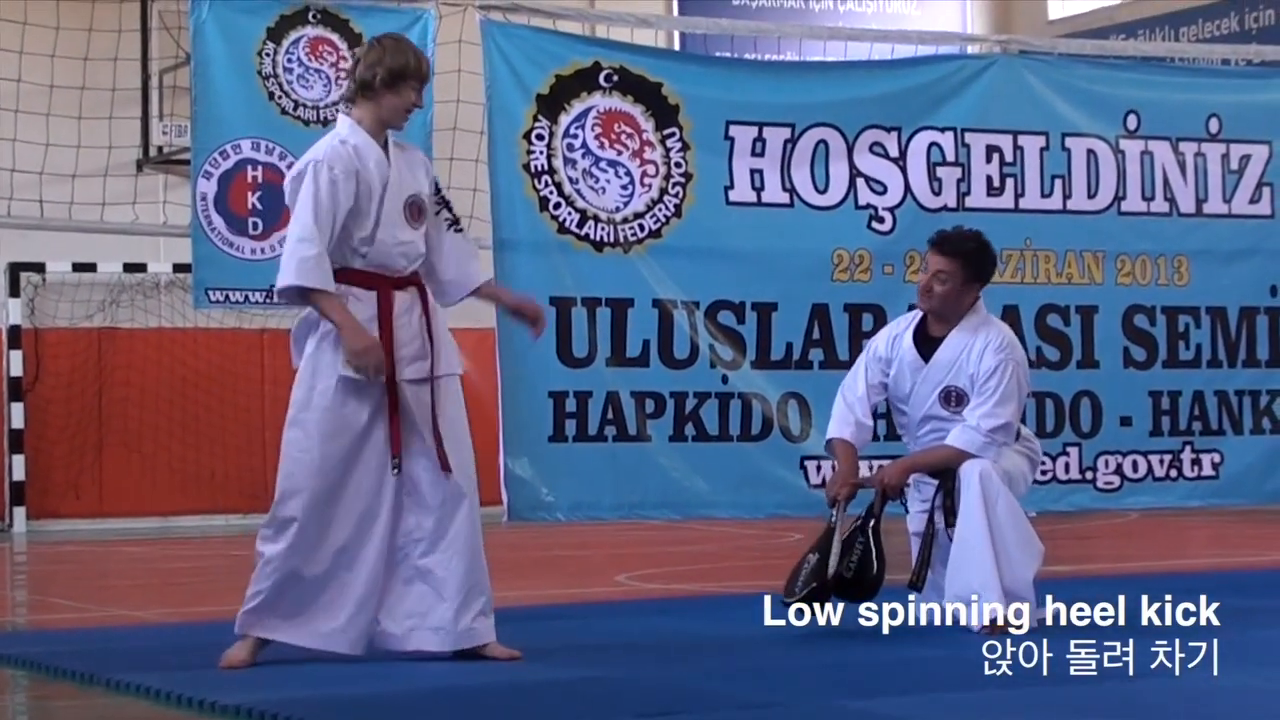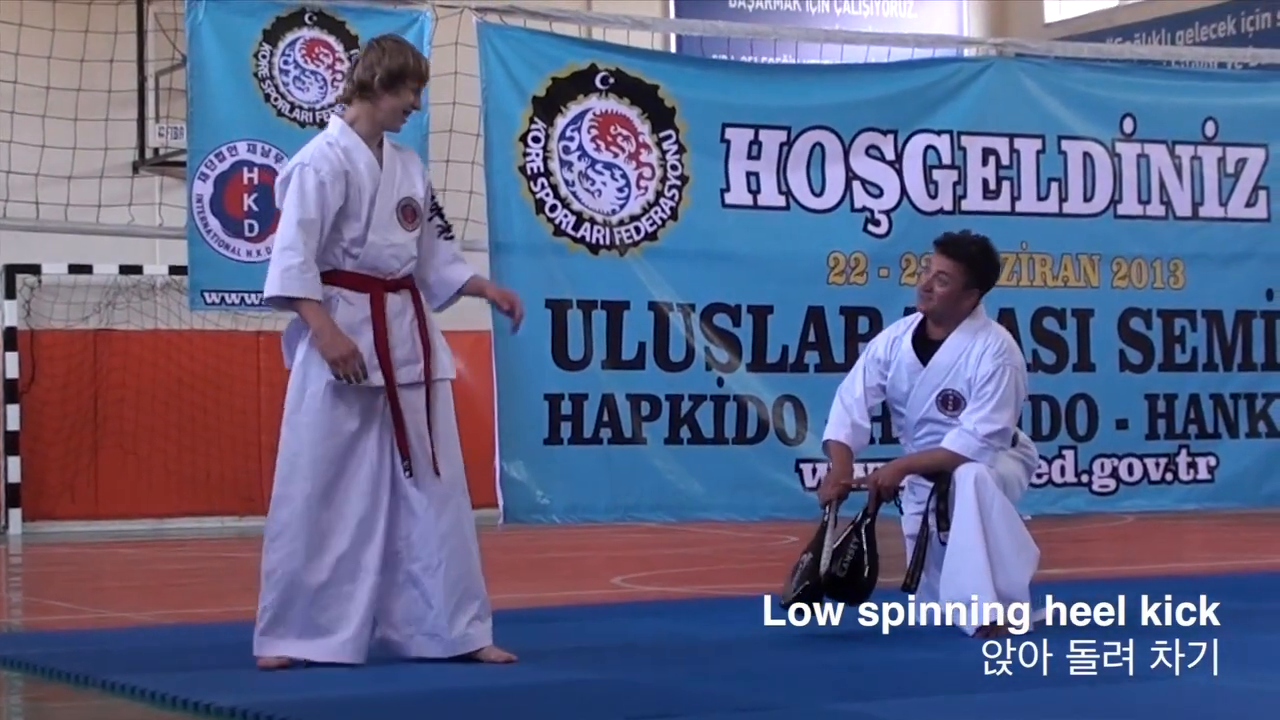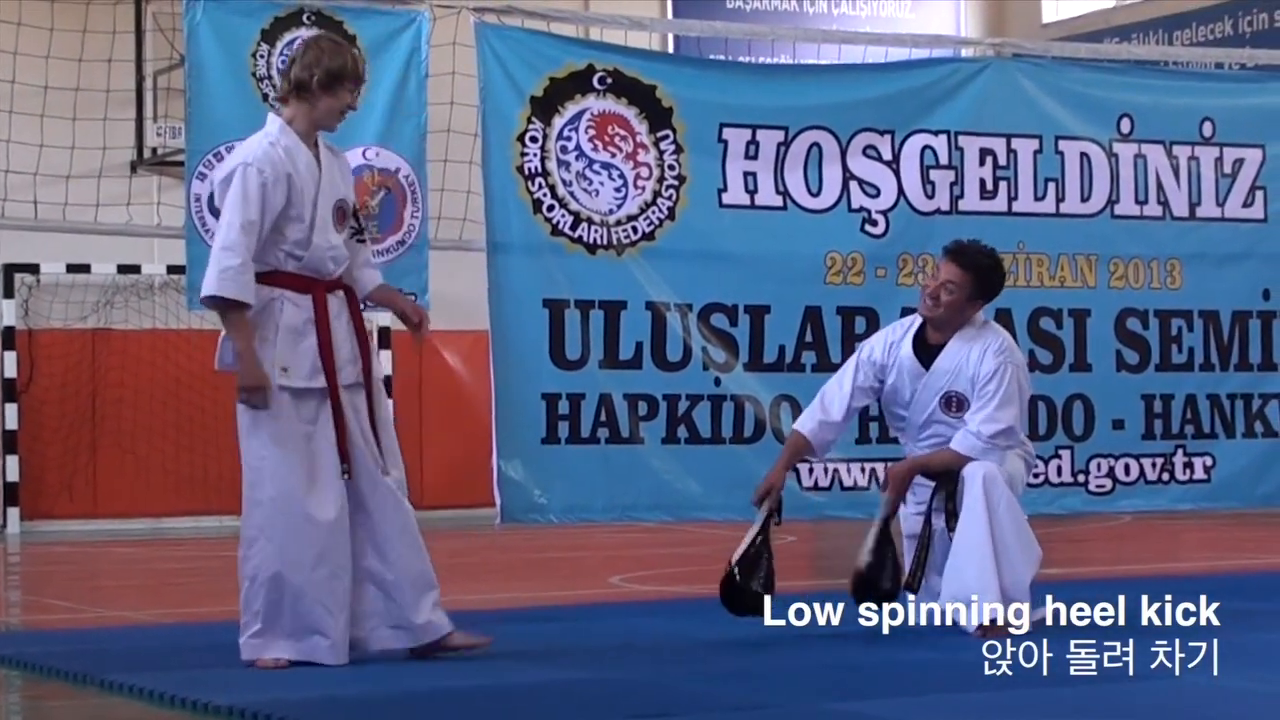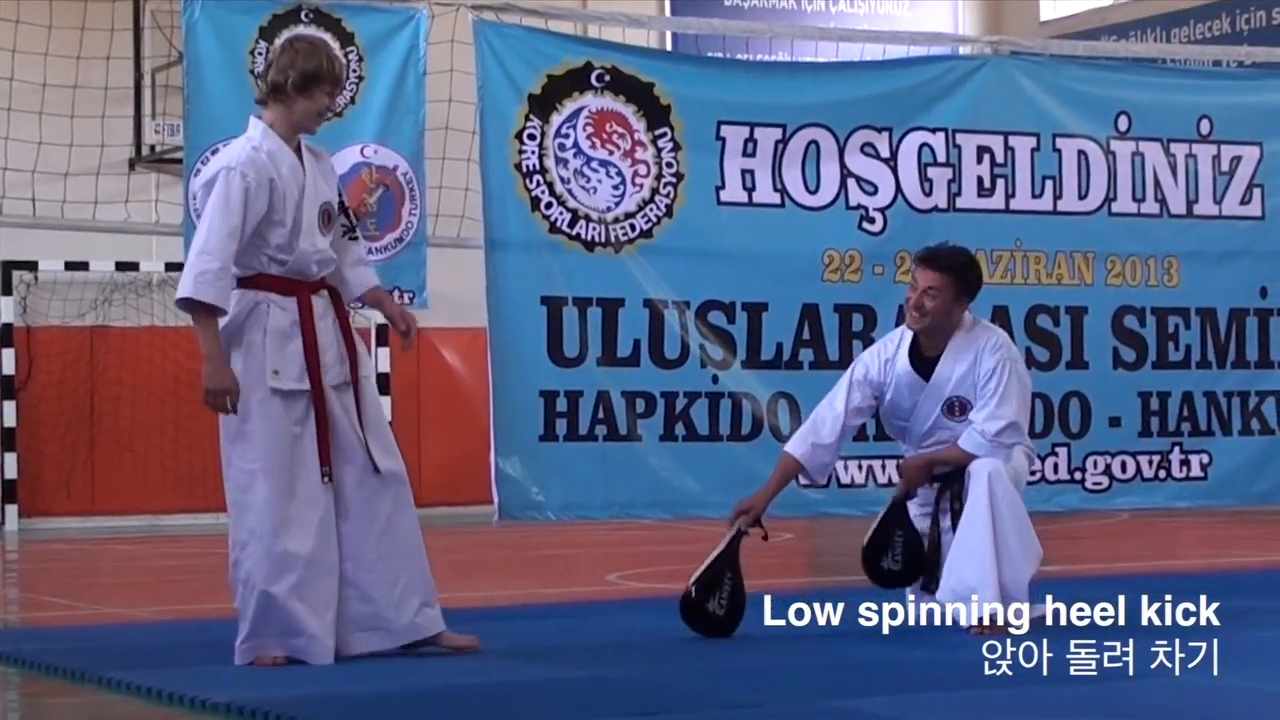
dt=0.4s
person 1, frame 1
left shoulder: (413, 162)
right shoulder: (331, 159)
left elbow: (444, 248)
right elbow: (304, 257)
left wrist: (504, 298)
right wrist: (352, 328)
left hip: (415, 327)
right hip: (350, 334)
left knee: (444, 481)
right knee: (314, 487)
left ankle: (458, 626)
right ankle: (261, 626)
person 1, frame 2
left shoulder: (408, 164)
right shoulder: (324, 160)
left elbow: (432, 253)
right elbow: (292, 257)
left wrist: (488, 291)
right wrist: (327, 332)
left hip: (408, 333)
right hip: (344, 334)
left knee: (433, 487)
right knee: (315, 493)
left ankle: (455, 631)
right ankle: (288, 635)
person 1, frame 3
left shoulder: (335, 164)
right shoulder: (260, 160)
right elbow: (230, 263)
left wrist: (395, 301)
right wrist: (245, 354)
left hip: (340, 334)
right hip: (281, 336)
left knee: (375, 482)
right knee: (284, 495)
left ankle: (419, 623)
right ankle: (278, 637)
person 1, frame 4
left shoulder: (318, 164)
right shoulder: (244, 163)
right elbow: (208, 266)
left wrist: (386, 303)
right wrist: (214, 359)
left hip: (326, 335)
right hip: (267, 339)
left knee: (374, 478)
right knee: (270, 497)
left ankle: (409, 621)
right ankle: (272, 636)
person 2, frame 1
left shoulder: (996, 345)
right shoulder: (895, 337)
left elbow: (985, 437)
right elbow: (852, 402)
left wrist: (906, 465)
right wrist: (847, 467)
left hip: (998, 459)
right hip: (929, 480)
left knee: (976, 476)
right knee: (939, 609)
left ankle: (1003, 604)
person 2, frame 2
left shoulder: (995, 350)
right shoulder: (895, 339)
left elbow: (980, 441)
right elbow: (850, 406)
left wrist: (901, 466)
right wrist: (840, 467)
left hip: (993, 463)
right hip: (924, 483)
left knee: (971, 480)
left ankle: (998, 605)
person 2, frame 3
left shoulder: (996, 350)
right shoulder: (891, 342)
left elbow: (987, 440)
right elbow: (831, 405)
left wrist: (911, 466)
right wrist: (782, 467)
left hip: (990, 463)
right hip: (923, 483)
left knee: (981, 478)
left ankle: (996, 605)
person 2, frame 4
left shoulder: (992, 348)
right shoulder: (884, 356)
left elbow: (997, 436)
right elbow: (825, 424)
left wrist: (927, 460)
right wrist: (766, 494)
left hip: (990, 462)
right hip: (926, 482)
left knee: (988, 475)
right knee: (932, 608)
left ankle: (993, 603)
